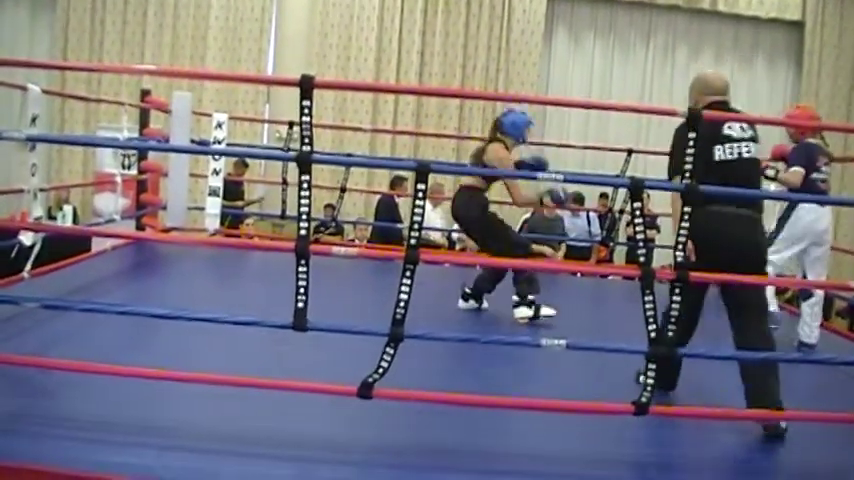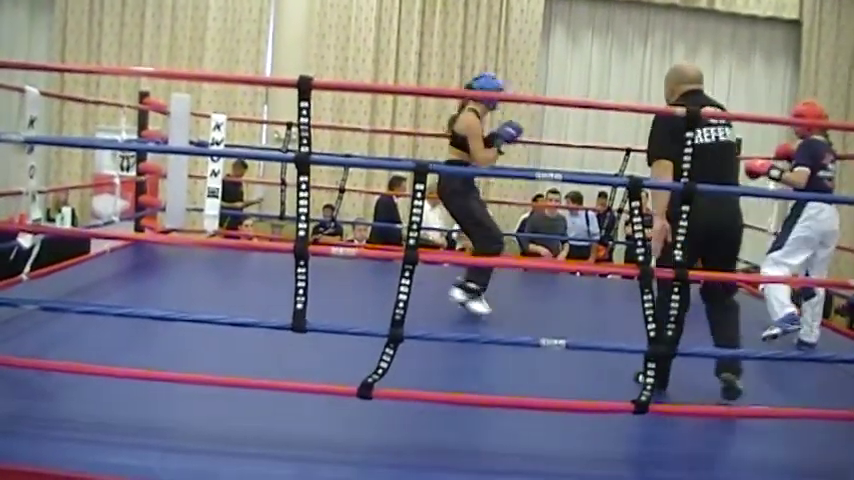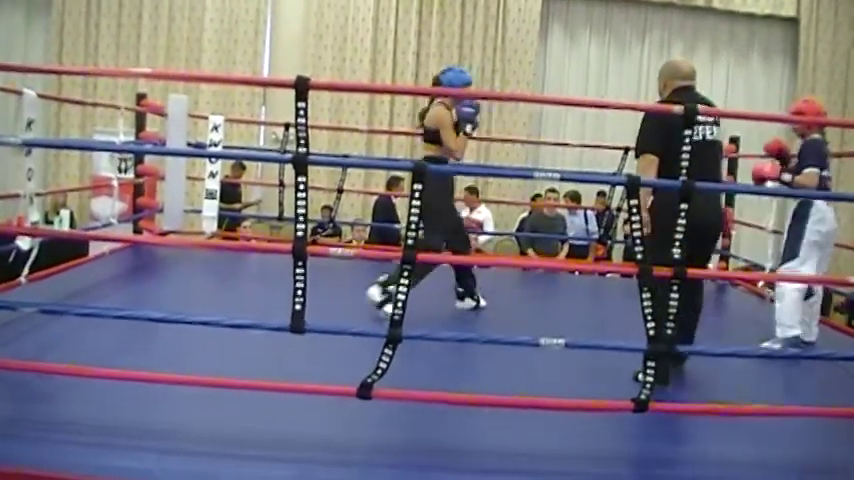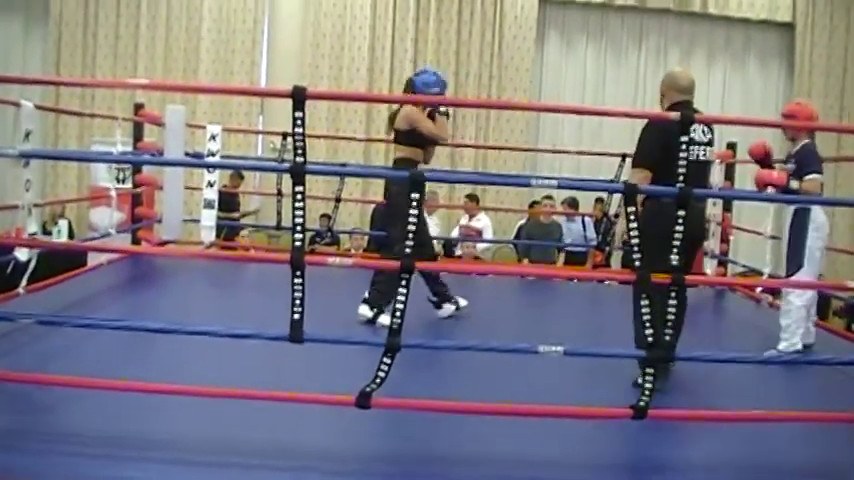
dt=0.2s
person 1, frame 1
left shoulder: (692, 129)
right shoulder: (749, 128)
left elbow: (684, 183)
left wrist: (682, 233)
left hip: (709, 227)
right hip: (750, 230)
left knee: (684, 303)
right knee: (753, 320)
left ankle: (662, 377)
right ankle: (768, 406)
person 1, frame 2
left shoulder: (670, 117)
right shoulder: (722, 113)
left elbow: (662, 167)
left wrist: (659, 217)
left hip: (689, 211)
right hip: (728, 212)
left knee: (670, 295)
right knee: (721, 295)
left ankle: (659, 375)
right ankle: (730, 368)
person 1, frame 3
left shoulder: (661, 112)
right shoulder: (710, 112)
left elbow: (648, 162)
left wrist: (642, 206)
left hip: (673, 206)
right hip: (710, 207)
left knee: (661, 286)
right knee: (692, 284)
right ankle: (678, 352)
person 1, frame 4
left shoulder: (660, 124)
right shoulder: (706, 127)
left elbow: (642, 174)
left wrist: (627, 211)
left hip: (661, 215)
right hip: (694, 218)
left knee: (647, 290)
right knee: (675, 288)
left ankle: (655, 360)
right ankle: (665, 354)
person 2, frame 1
left shoulder: (802, 149)
right shoulder: (823, 152)
left elbow: (795, 181)
left wrist: (768, 170)
right wrist: (788, 161)
left hip: (803, 213)
right hip: (823, 217)
left knee: (766, 261)
right knee: (814, 280)
left ankle: (768, 311)
right ankle: (809, 338)
person 2, frame 2
left shoulder: (807, 146)
right shoulder: (828, 149)
left elbow: (800, 181)
left wrist: (770, 169)
right wrist: (793, 161)
left hip: (810, 213)
right hip: (829, 216)
left knee: (775, 265)
right knee: (816, 280)
left ankle: (786, 317)
right ankle: (808, 337)
person 2, frame 3
left shoulder: (811, 146)
right shoulder: (819, 146)
left elbow: (810, 182)
left wrist: (778, 175)
right wrist: (785, 162)
left hip: (812, 212)
right hip: (823, 214)
left knee: (791, 274)
right knee: (813, 279)
left ankle: (789, 335)
right ankle: (807, 336)
person 2, frame 4
left shoulder: (807, 151)
right shoulder: (795, 153)
left elbow: (814, 188)
right elbow: (784, 187)
left wrist: (785, 181)
right wrist: (768, 167)
left hip: (807, 218)
right hip: (801, 217)
left knee: (796, 282)
right knee: (806, 282)
left ankle: (791, 345)
right ankle: (805, 338)
person 3, frame 1
left shoulder: (495, 146)
right shoulder: (501, 153)
right elbow: (518, 198)
left wrist: (523, 165)
right wrist: (544, 199)
left hip: (466, 204)
right hip: (470, 206)
left knee: (504, 251)
right knee: (520, 249)
left ankle: (472, 296)
right ankle: (526, 305)
person 3, frame 2
left shoulder: (471, 115)
right shoulder: (471, 119)
right elbow: (480, 162)
left wrist: (495, 140)
right wrist: (501, 145)
left hip: (460, 181)
right hip: (454, 183)
left knee: (485, 239)
right knee: (491, 238)
left ankle: (470, 289)
right ankle: (469, 288)
person 3, frame 3
left shoulder: (441, 110)
right shoulder: (442, 113)
right elbow: (457, 153)
left wrist: (461, 128)
right wrist: (467, 126)
left hip: (436, 179)
right hip: (433, 179)
left knee: (459, 239)
right knee: (433, 241)
left ankle: (468, 294)
right ankle: (384, 289)
person 3, frame 4
left shoulder: (416, 114)
right shoulder: (410, 111)
left elbow: (426, 157)
right elbow: (443, 134)
left wrist: (432, 136)
right wrist: (440, 108)
left hip: (407, 181)
right hip: (403, 181)
left knee: (422, 244)
right knee: (398, 246)
left ankle: (442, 299)
right ankle: (372, 305)
